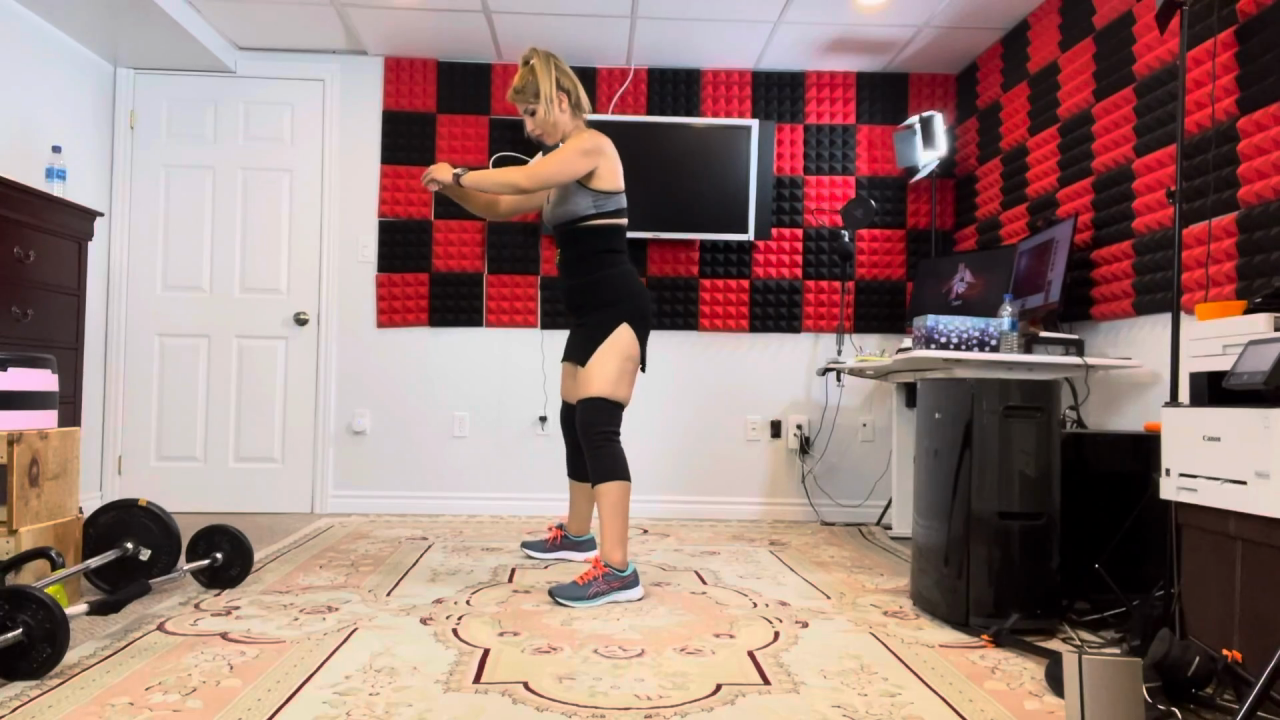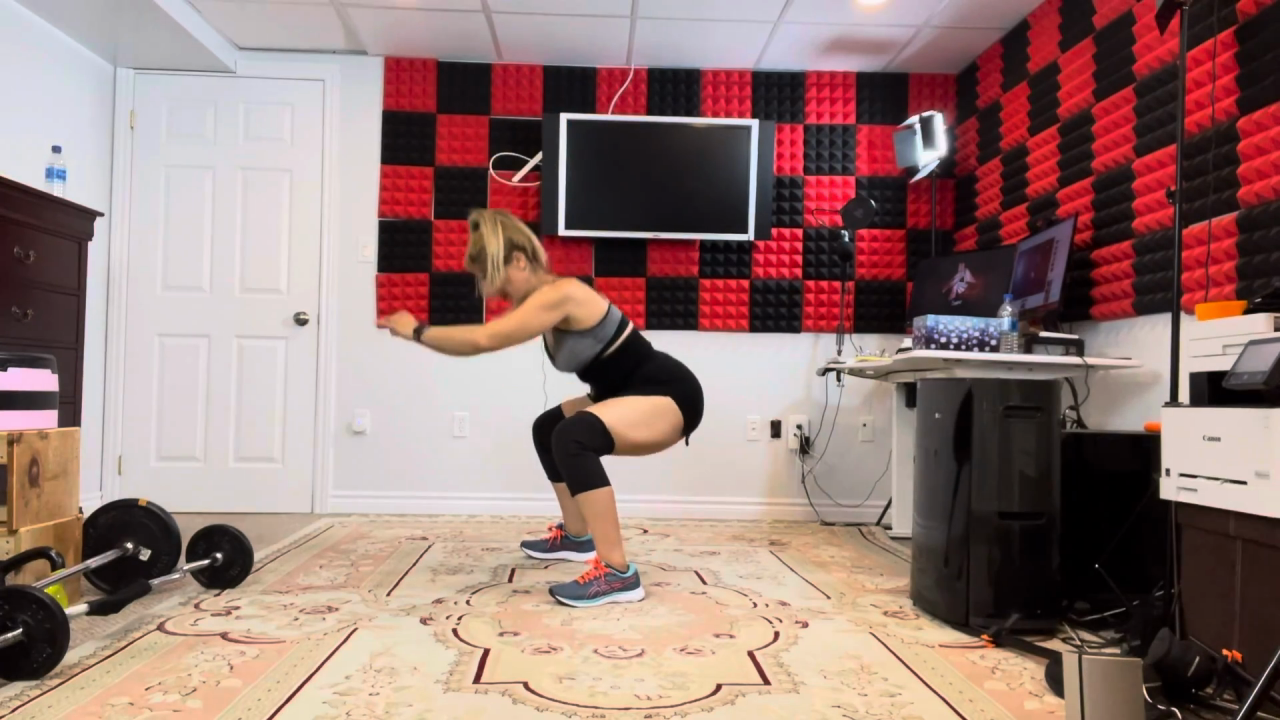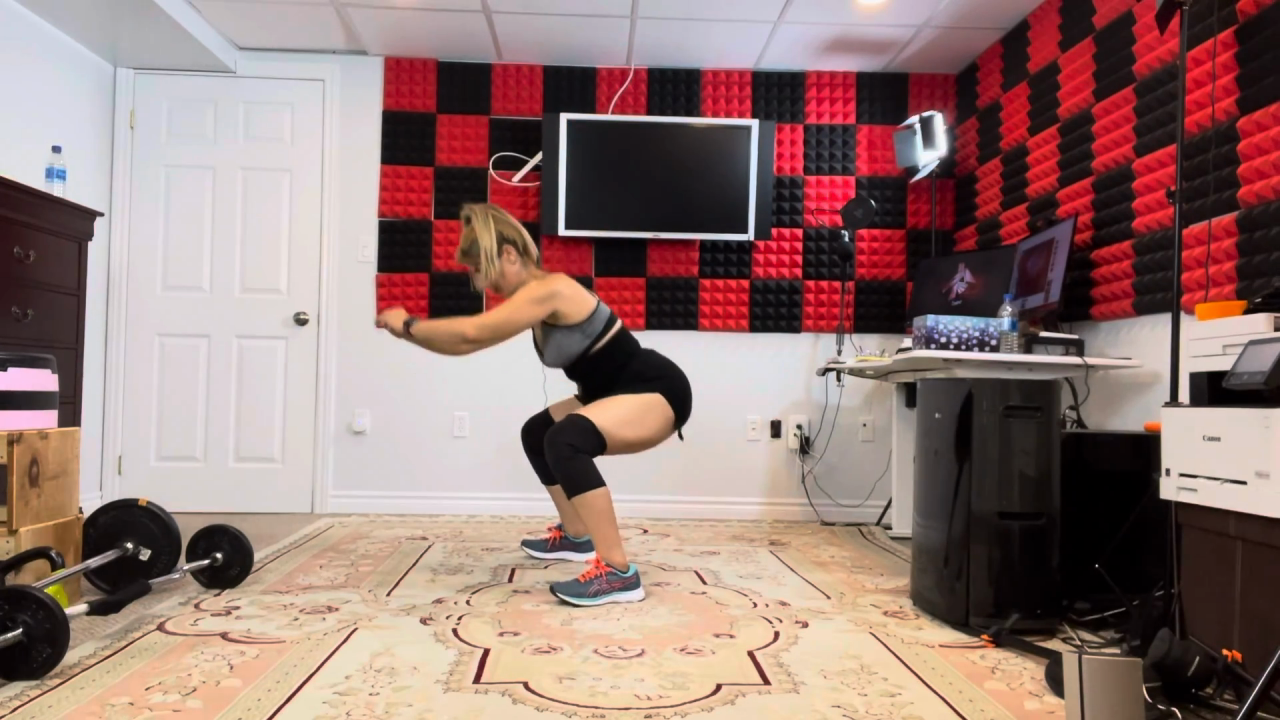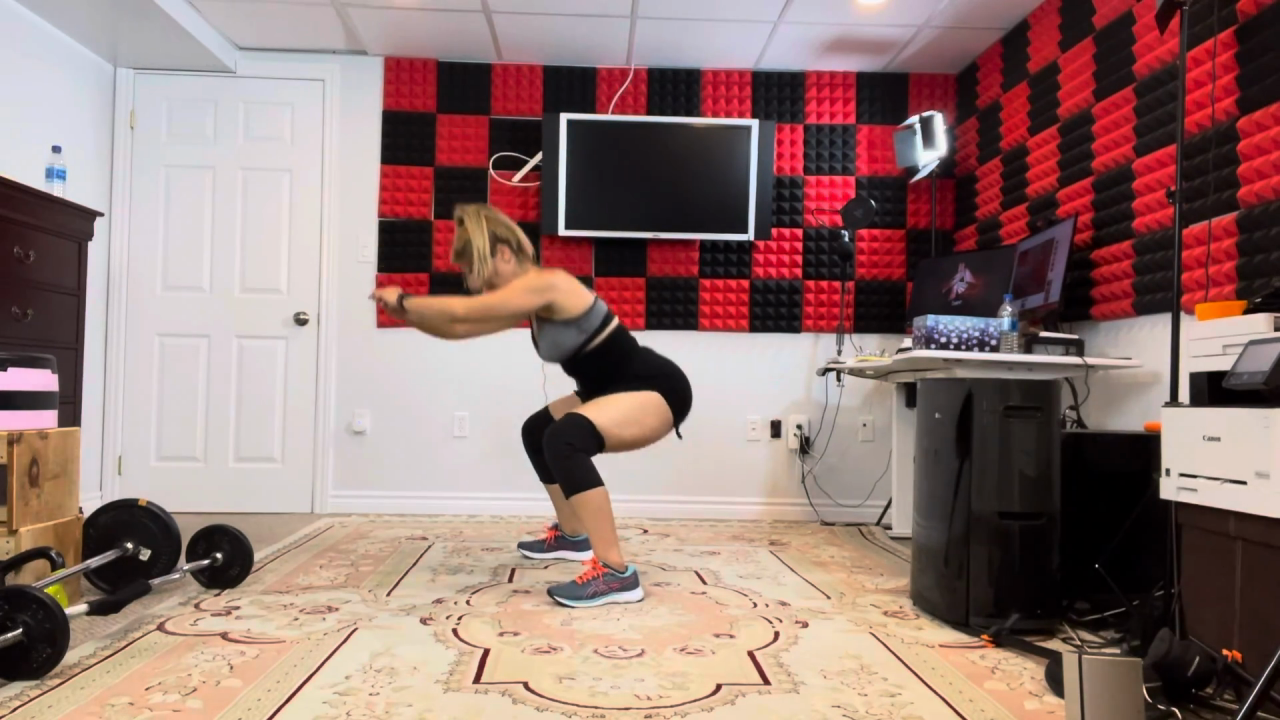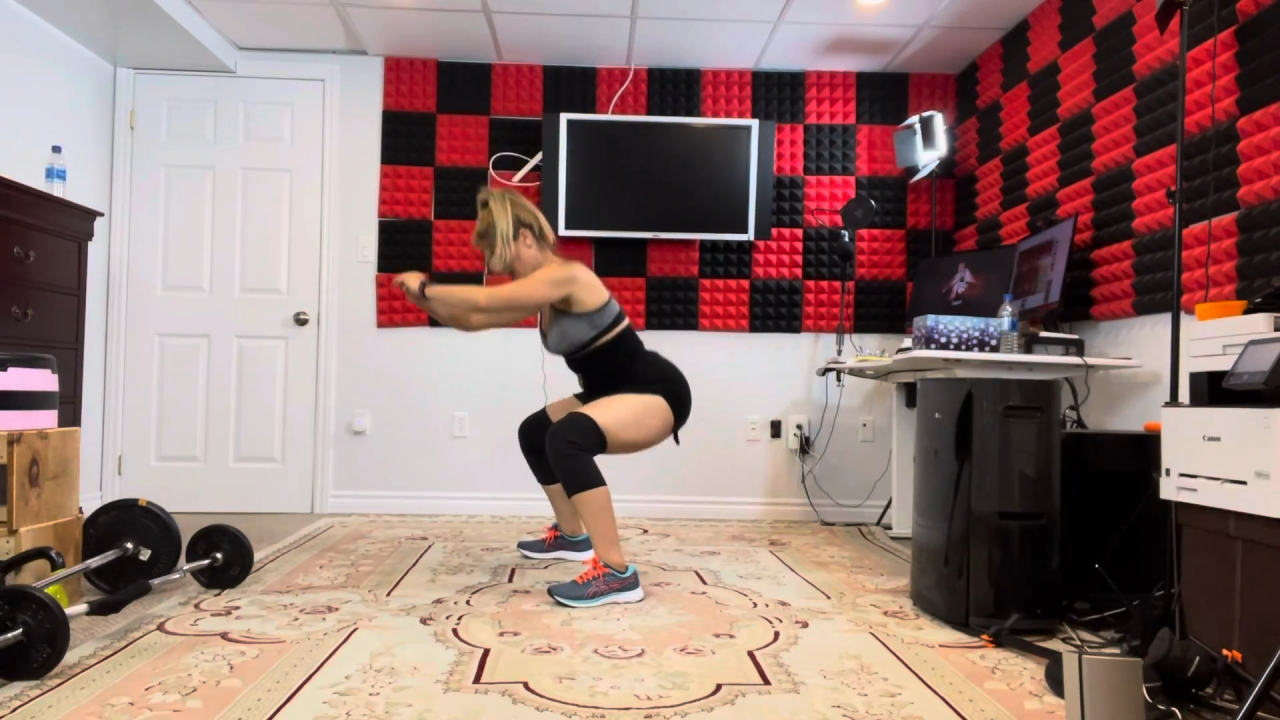
dt=1s
person 1, frame 1
left shoulder: (593, 145)
right shoulder: (561, 167)
left elbow: (525, 179)
right elbow: (501, 207)
left wrist: (460, 173)
right wrist: (453, 187)
left hip: (616, 307)
right hip: (591, 311)
left knee: (596, 424)
right knee: (574, 422)
left ankle: (617, 570)
right ankle: (576, 534)
person 1, frame 2
left shoulder: (562, 294)
right shoulder: (541, 302)
left elbow: (485, 339)
right elbow: (486, 335)
left wrist: (418, 331)
right wrist: (421, 331)
left hip: (672, 396)
right hip: (638, 394)
left knee: (573, 438)
right knee: (548, 429)
left ankle: (618, 572)
right ankle: (576, 535)
person 1, frame 3
left shoulder: (550, 290)
right shoulder: (533, 300)
left elbow: (473, 332)
right elbow: (470, 341)
left wrist: (409, 326)
right wrist: (411, 328)
left hip: (660, 392)
right hip: (626, 392)
left knee: (565, 441)
right knee: (537, 433)
left ankle: (618, 572)
right ankle: (576, 536)
person 1, frame 4
left shoulder: (548, 284)
right shoulder: (533, 295)
left elbow: (465, 311)
right elbow: (459, 327)
left wrist: (402, 301)
right wrist: (406, 308)
left hip: (658, 389)
right hip: (623, 388)
left knee: (565, 438)
right knee: (538, 431)
left ankle: (615, 571)
right ankle: (572, 534)
person 1, frame 5
left shoulder: (567, 275)
right shoulder: (544, 288)
left elbow: (485, 299)
right elbow: (474, 320)
left wrist: (425, 287)
right wrist: (423, 298)
left hip: (657, 392)
right hip: (620, 390)
left knee: (567, 438)
right knee: (535, 433)
left ankle: (616, 571)
right ankle: (571, 535)
